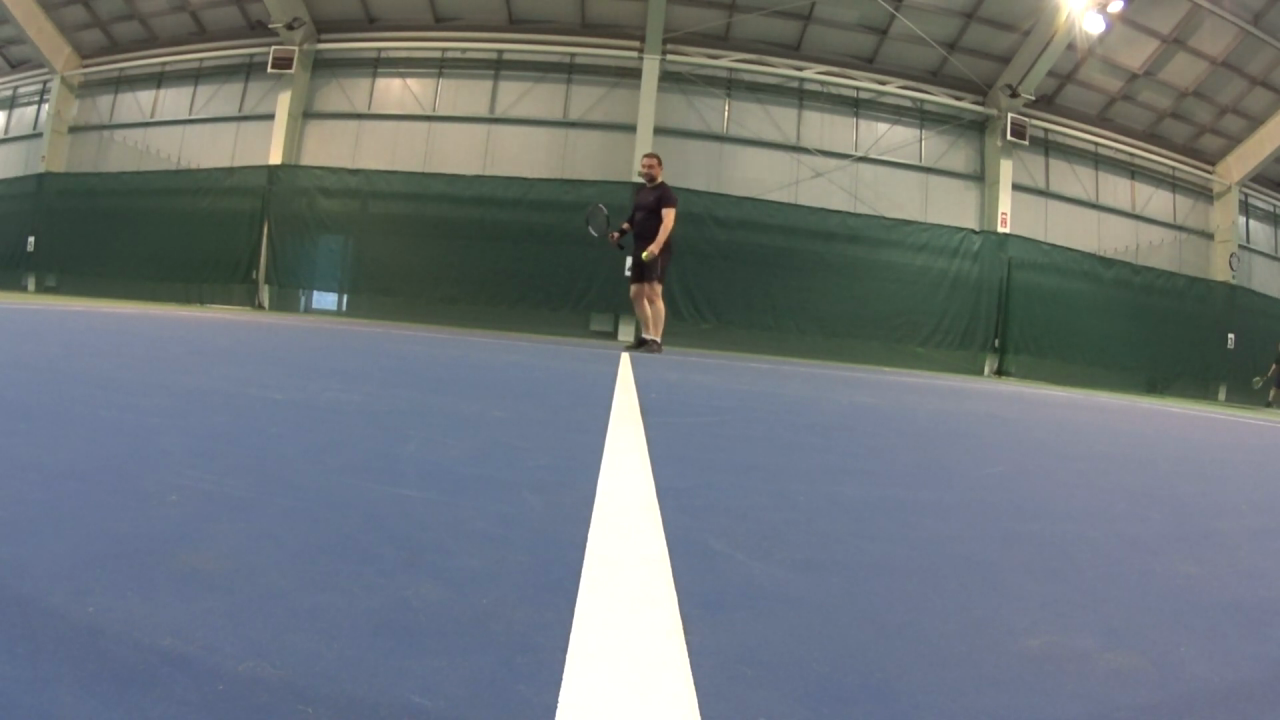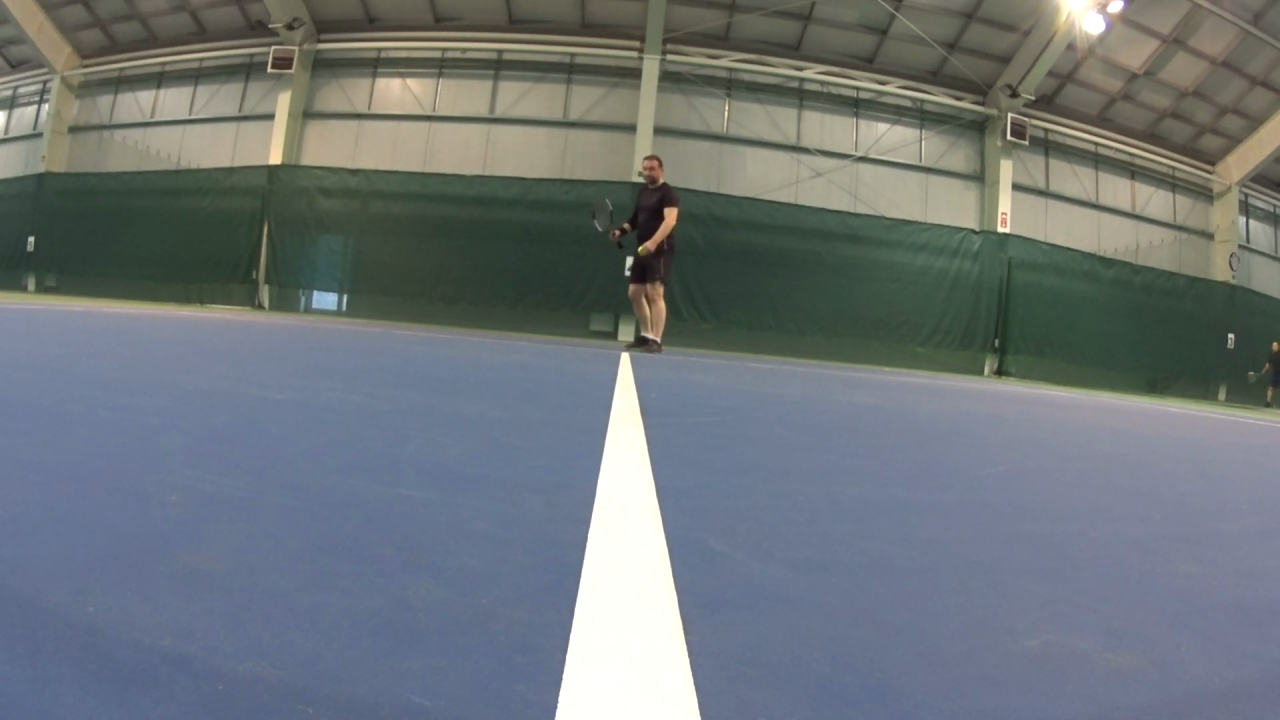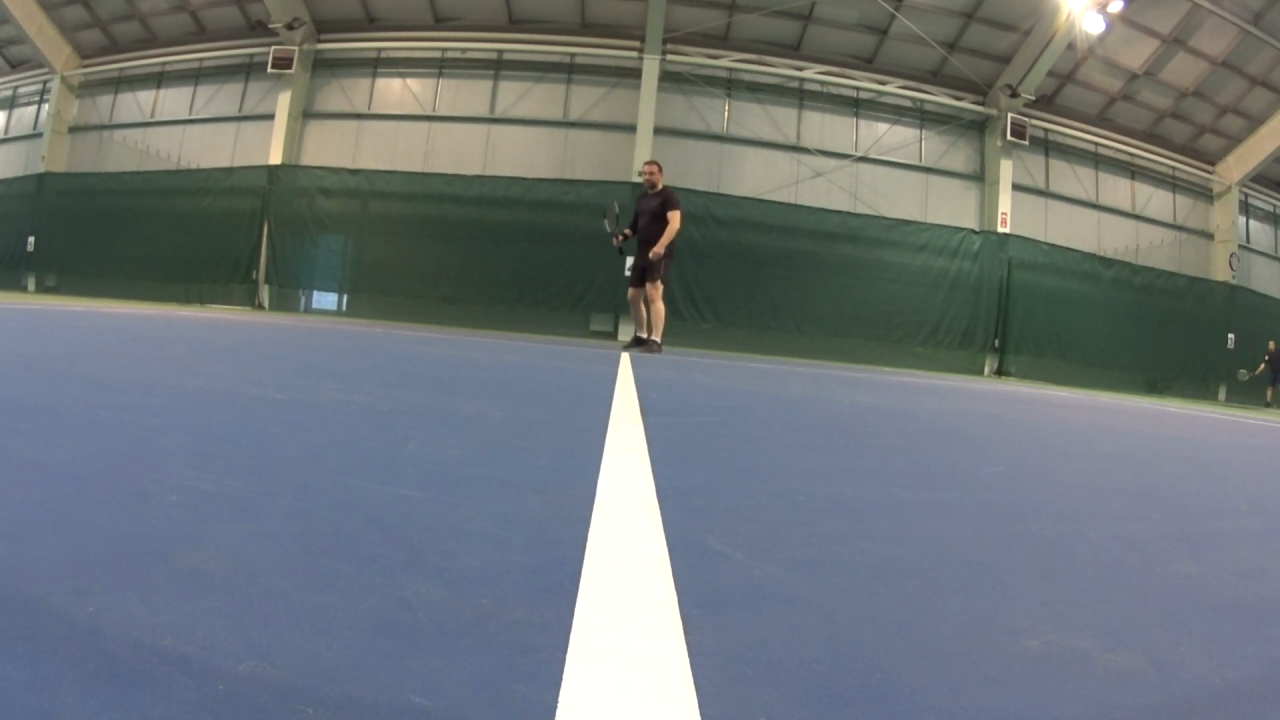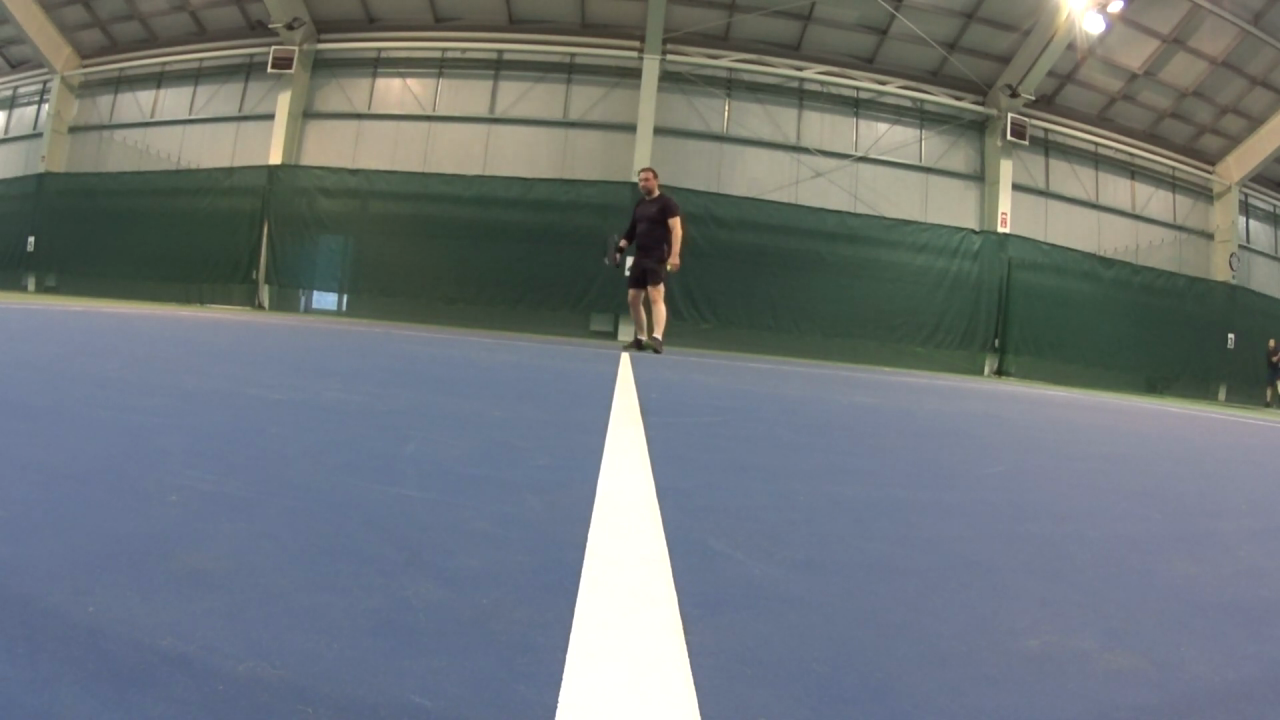
dt=0.2s
person 1, frame 1
left shoulder: (666, 193)
right shoulder: (640, 191)
left elbow: (668, 221)
left wrist: (657, 245)
right wrist: (620, 232)
left hip: (655, 251)
right hip: (639, 250)
left knee: (653, 294)
right knee: (636, 294)
left ankle: (656, 341)
right ankle: (646, 337)
person 1, frame 2
left shoulder: (668, 193)
right shoulder: (642, 192)
left elbow: (670, 220)
left wrist: (654, 242)
right wrist: (621, 231)
left hip: (659, 251)
right hip: (643, 250)
left knee: (654, 294)
right knee: (634, 294)
left ankle: (656, 341)
right ankle: (646, 335)
person 1, frame 3
left shoulder: (669, 197)
right shoulder: (642, 198)
left elbow: (675, 224)
left wrist: (661, 245)
right wrist: (623, 236)
left hip: (659, 254)
right hip: (642, 254)
left knee: (654, 294)
right knee: (633, 297)
left ankle: (656, 341)
right ankle: (641, 336)
person 1, frame 4
left shoulder: (667, 203)
right shoulder: (639, 205)
left elbow: (676, 230)
right elbow: (631, 231)
left wrist: (675, 255)
right wrist: (620, 250)
left hip: (659, 258)
right hip: (640, 257)
left knee: (655, 295)
right knee: (633, 299)
left ankle: (657, 339)
right ankle: (641, 338)
